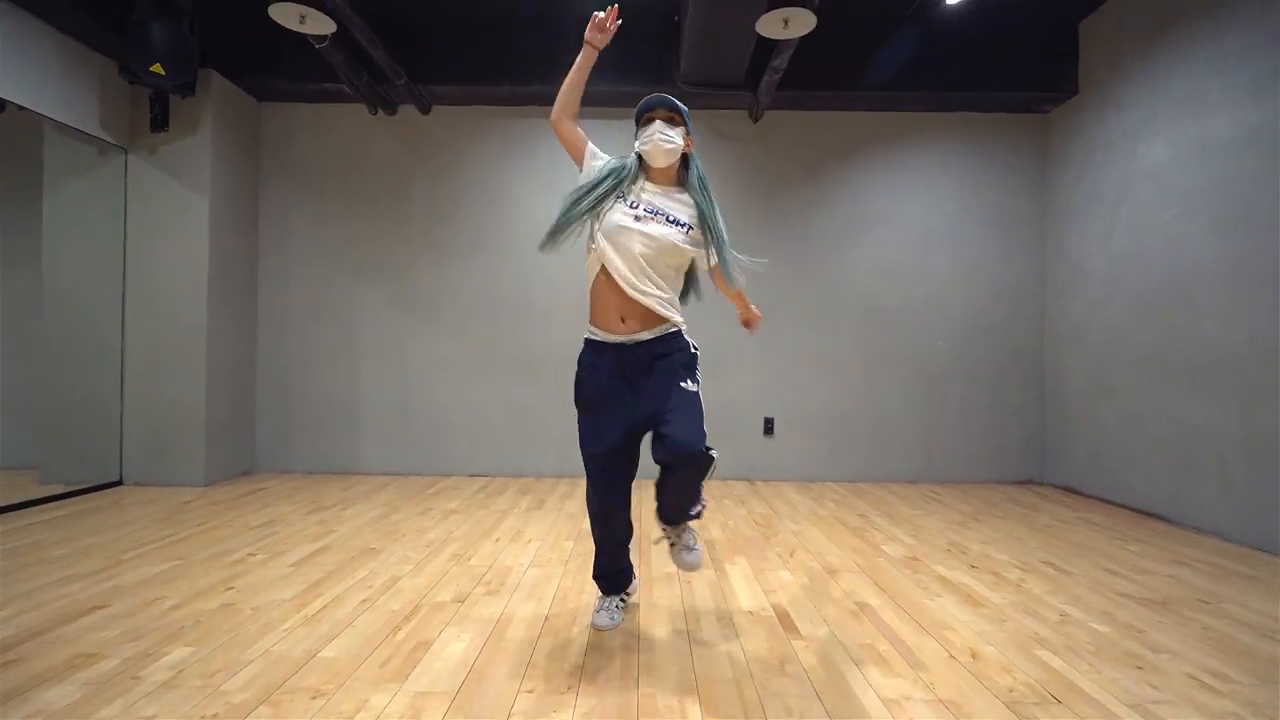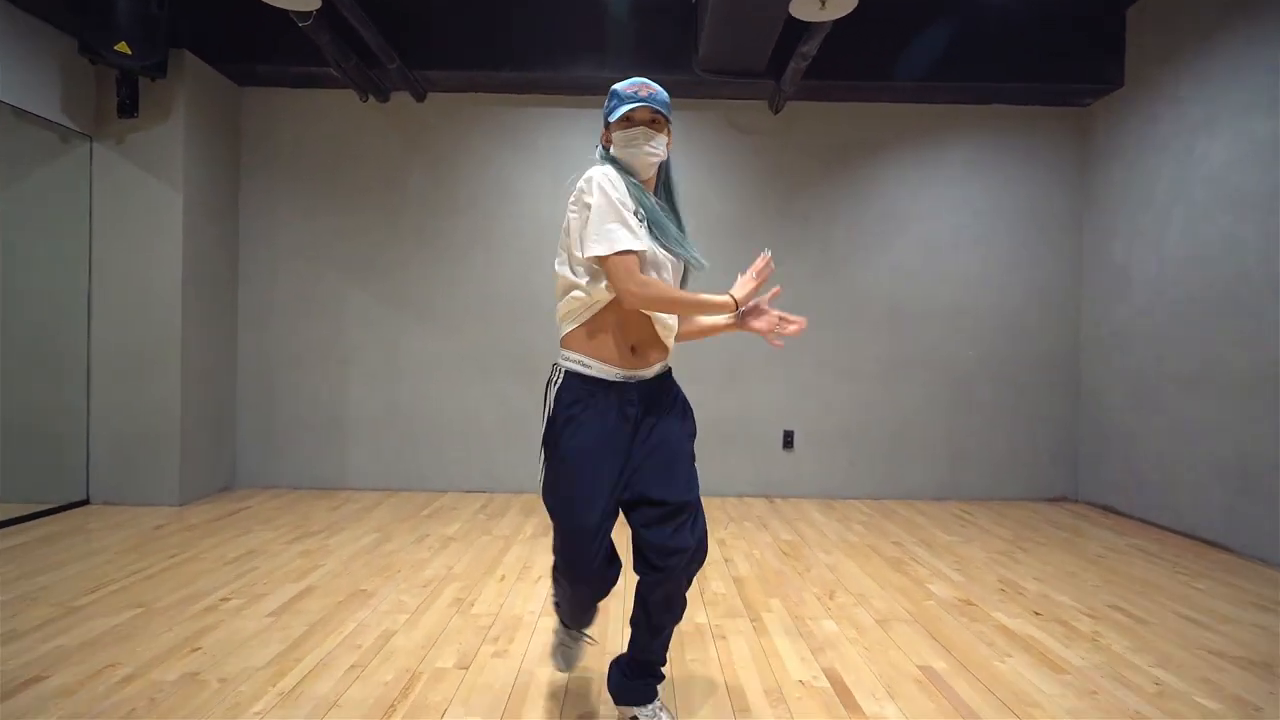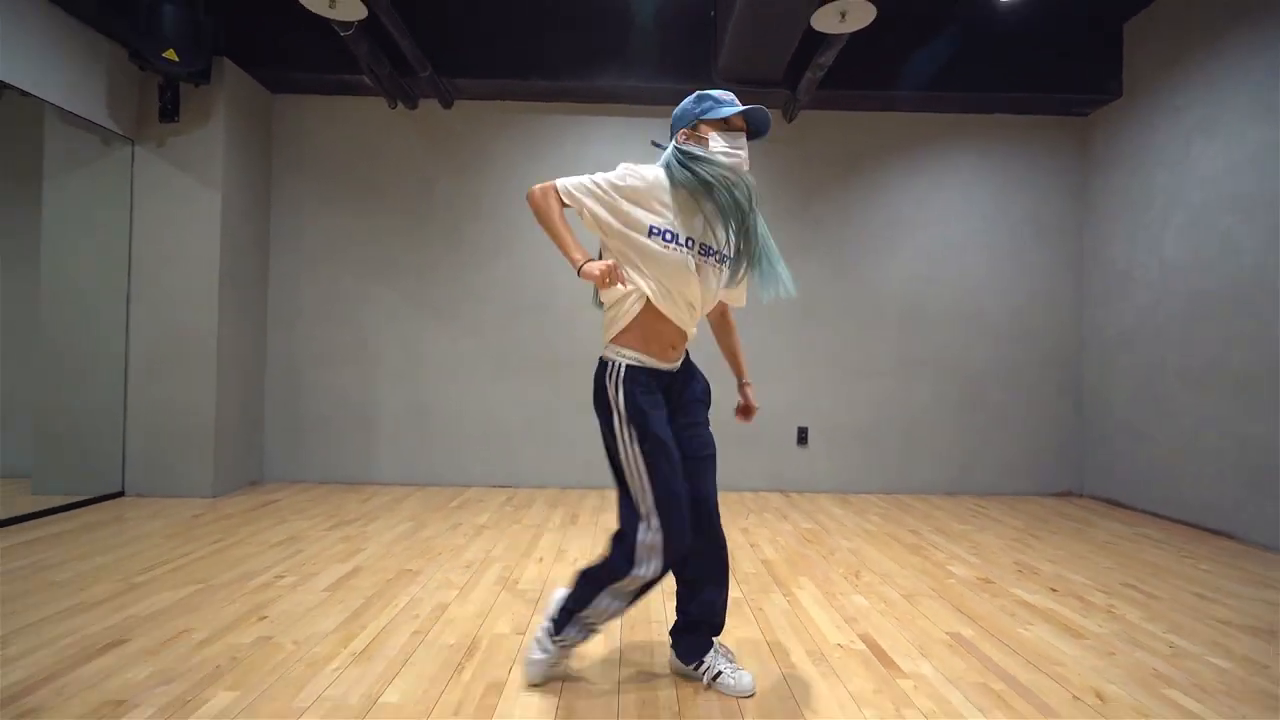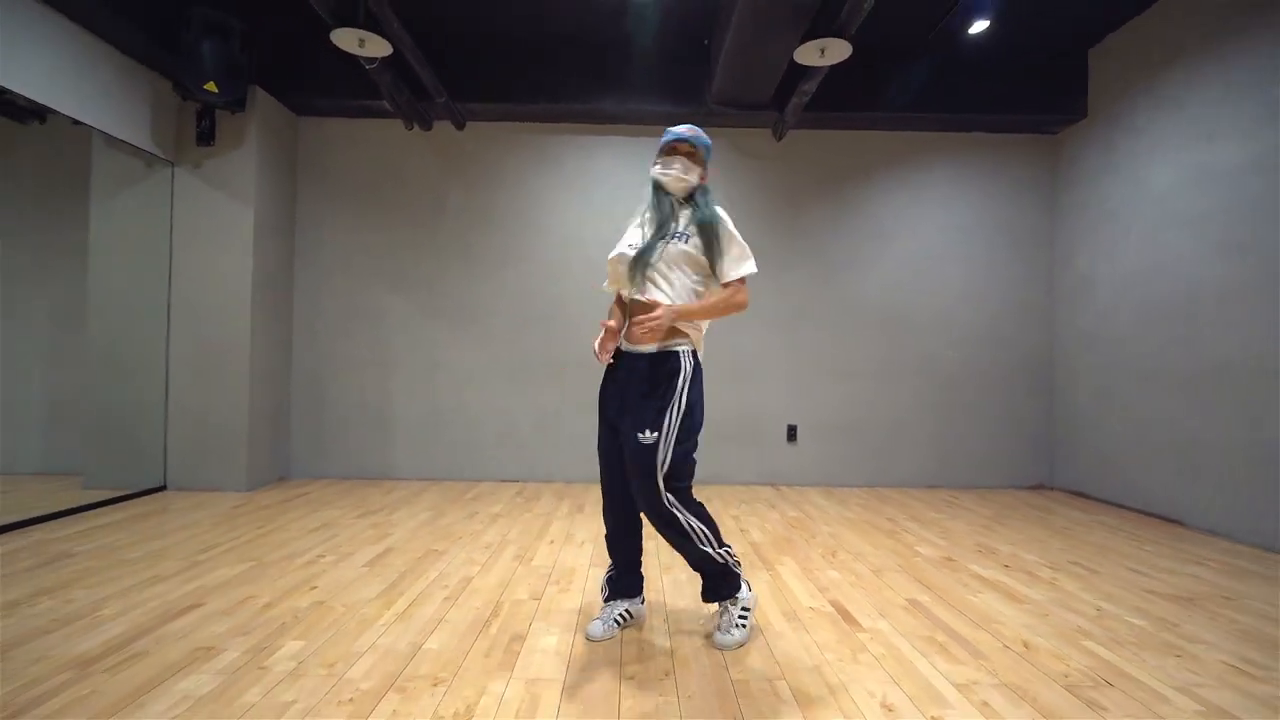
dt=0.5s
person 1, frame 1
left shoulder: (696, 208)
right shoulder: (611, 180)
left elbow: (716, 267)
right elbow: (561, 117)
left wrist: (745, 306)
left hip: (665, 353)
right hip: (604, 356)
left knee: (687, 450)
right knee: (607, 483)
left ankle: (678, 515)
right ankle: (614, 587)
person 1, frame 2
left shoulder: (660, 216)
right shoulder: (600, 186)
right elbow: (629, 291)
left wrist: (739, 321)
right wrist: (726, 303)
left hip: (655, 398)
right hip: (588, 394)
left knee: (676, 547)
right knee: (585, 554)
right ankle: (573, 622)
person 1, frame 3
left shoulder: (733, 225)
right shoulder: (642, 187)
right elbow: (541, 194)
left wrist: (744, 381)
right wrist: (583, 262)
left hip: (682, 380)
right hip: (632, 380)
left knee: (699, 521)
right knee: (652, 538)
left ankle: (696, 647)
right ankle: (566, 622)
person 1, frame 4
left shoulder: (713, 222)
right shoulder: (640, 224)
left elbow: (737, 295)
left wrist: (676, 312)
right wrist: (611, 326)
left hip: (673, 368)
right hip: (626, 367)
left knee: (660, 491)
right knee: (620, 493)
left ankle: (731, 592)
right ankle: (625, 596)
